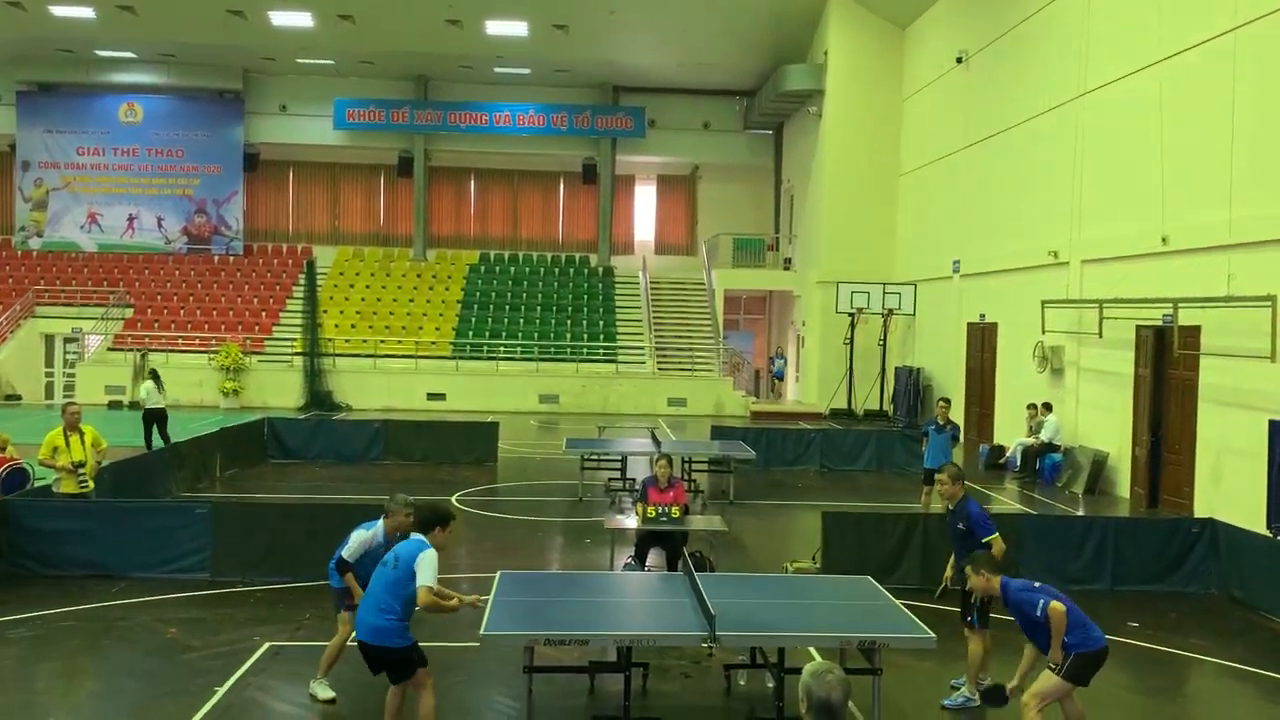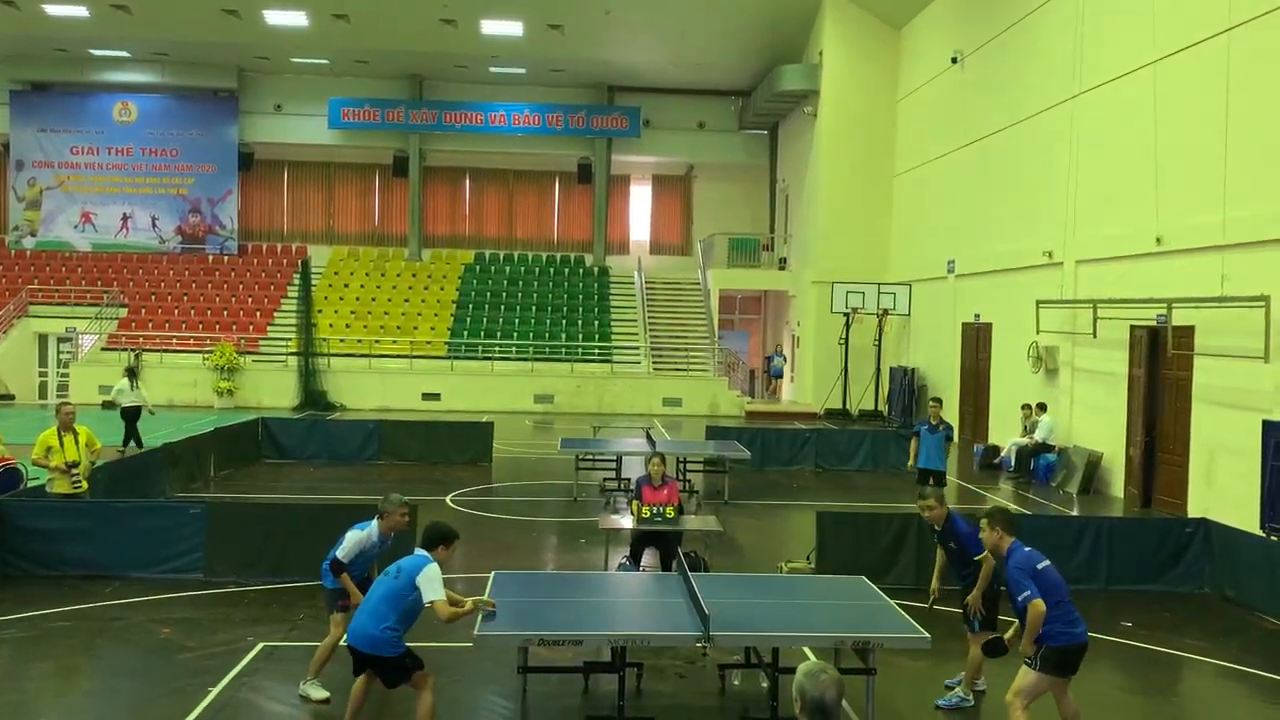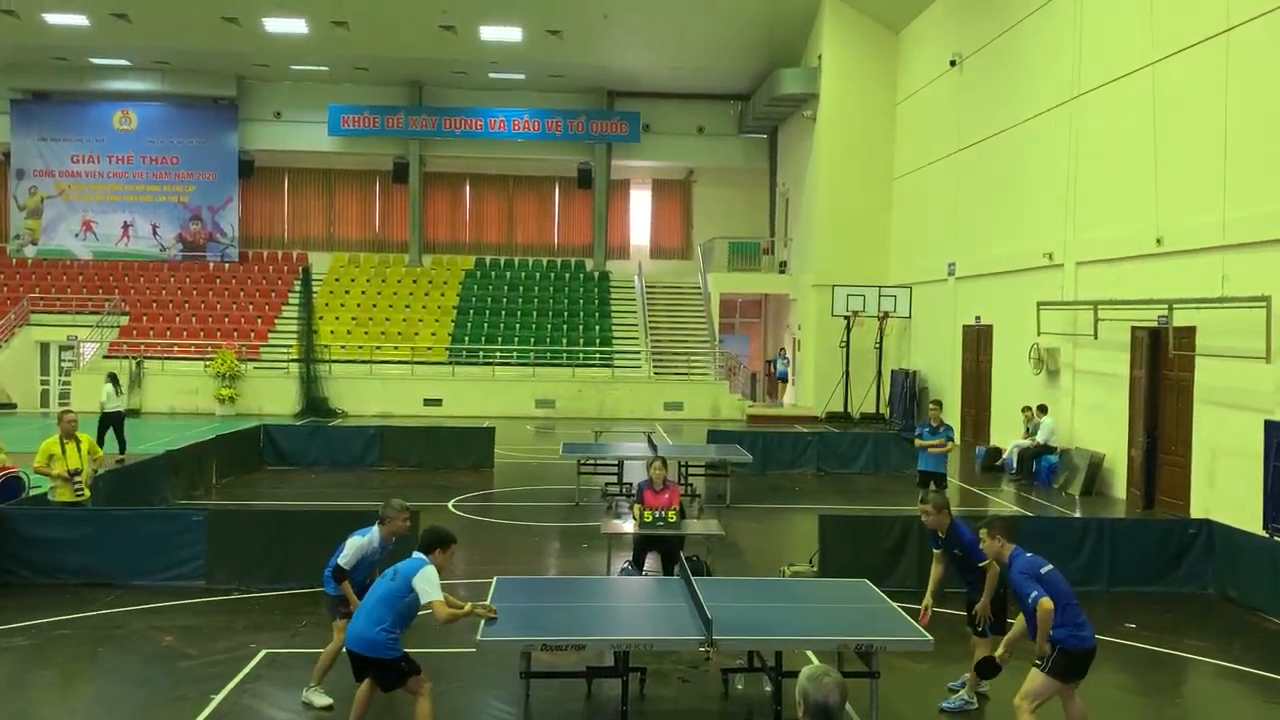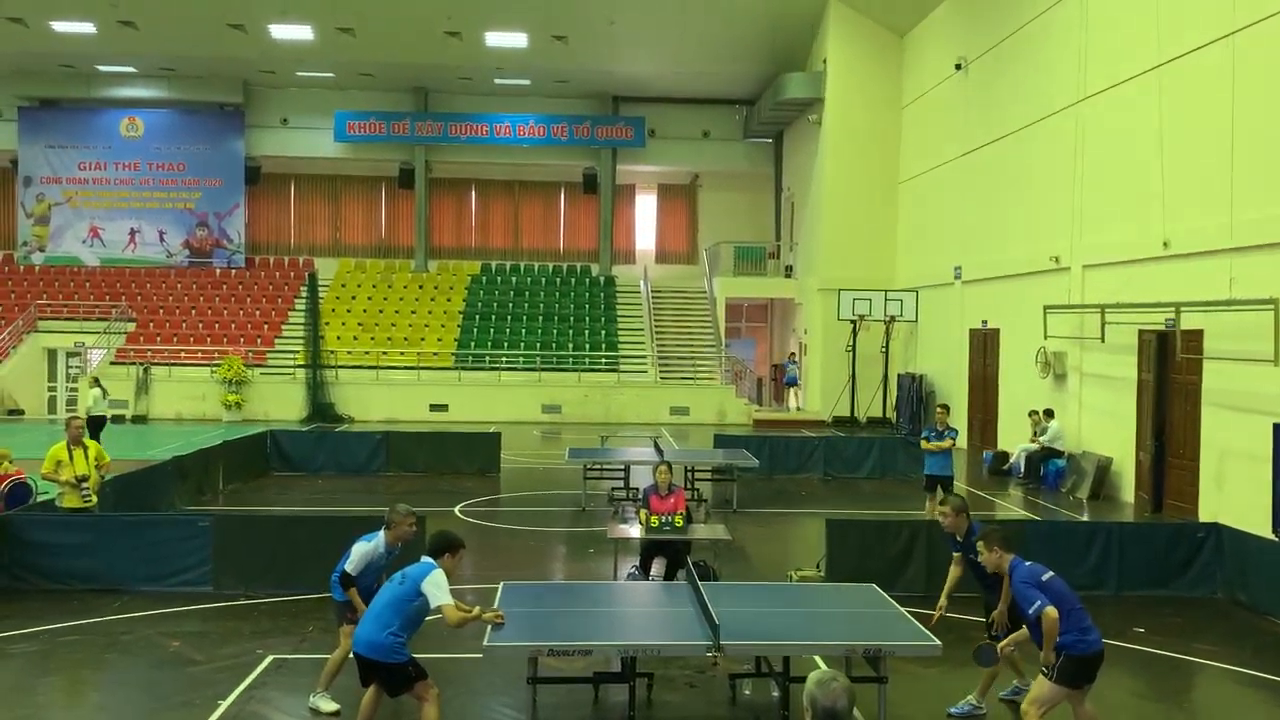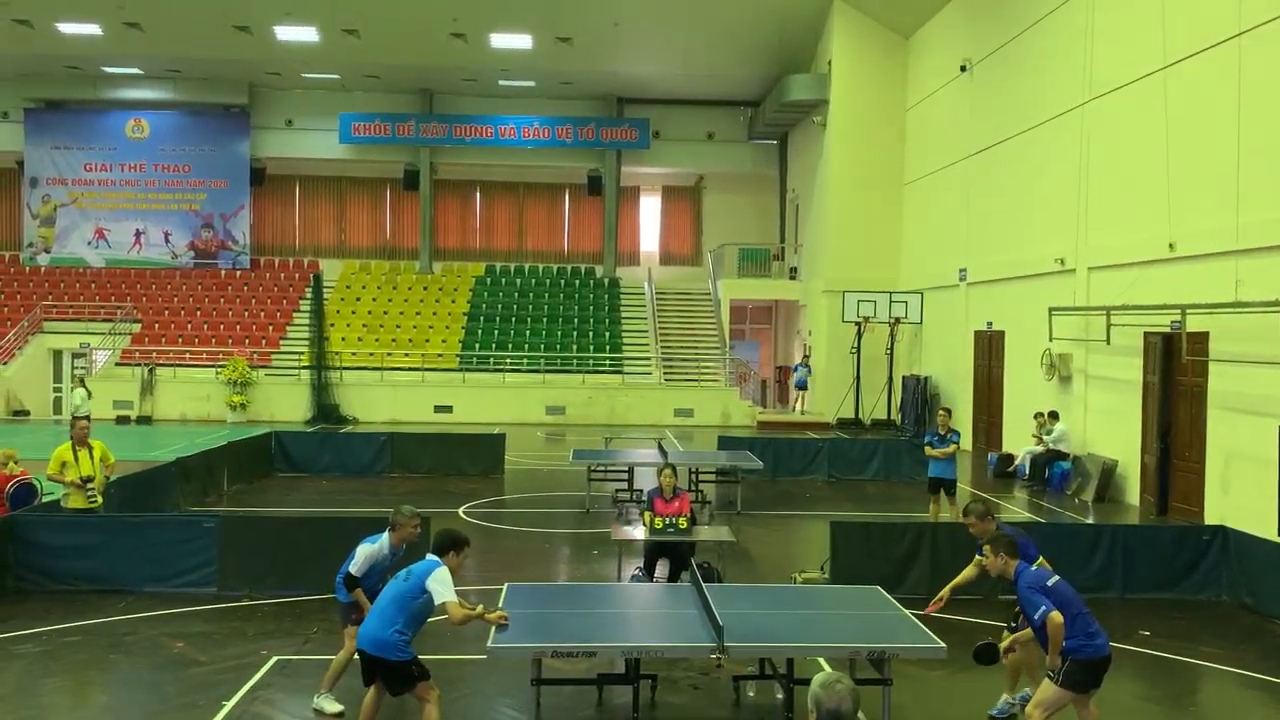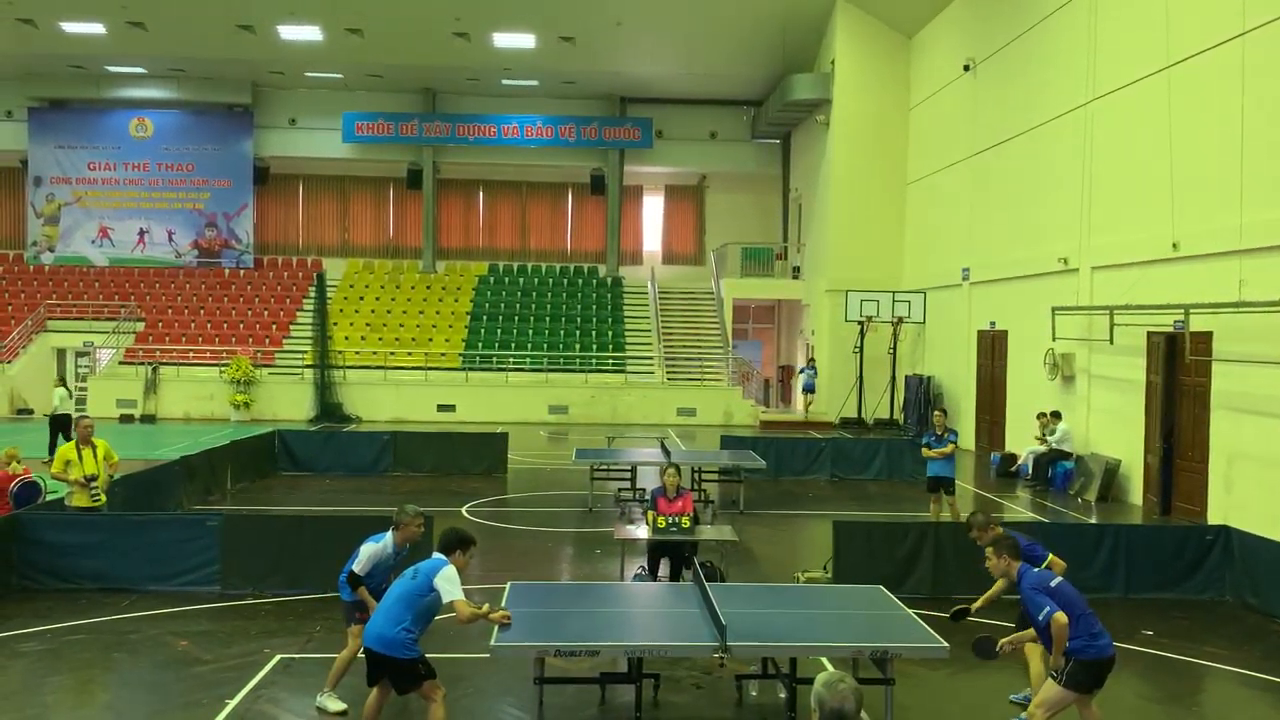
dt=0.4s
person 1, frame 1
left shoulder: (973, 512)
right shoulder: (952, 508)
left elbow: (999, 546)
right wrist: (951, 566)
left knee: (973, 633)
right knee: (979, 631)
left ankle: (971, 692)
right ankle: (981, 677)
person 1, frame 2
left shoulder: (962, 529)
right shoulder: (936, 524)
left elbow: (989, 562)
left wrist: (977, 594)
right wrist: (936, 578)
left hip: (983, 586)
right hip: (968, 583)
left knee: (977, 636)
right knee: (972, 633)
left ankle: (964, 693)
right ankle: (974, 678)
person 1, frame 3
left shoulder: (966, 536)
right shoulder: (936, 532)
left elbow: (993, 569)
right elbow: (939, 561)
left wrist: (985, 602)
right wrist: (929, 595)
left hip: (990, 590)
right hip: (973, 588)
left knee: (982, 640)
right knee: (975, 635)
left ankle: (968, 696)
right ankle: (975, 679)
person 1, frame 4
right shoulder: (955, 535)
right elbow: (957, 564)
left wrist: (1001, 608)
right wrist: (945, 595)
left hip: (1005, 596)
right hip: (991, 593)
right knee: (1001, 642)
left ankle: (977, 701)
right ankle: (1024, 684)
person 1, frame 5
left shoulder: (1014, 541)
right shoulder: (988, 539)
left elbow: (1045, 570)
right elbow: (974, 567)
right wrist: (949, 587)
left ankle: (1010, 697)
person 1, frame 6
left shoulder: (1021, 545)
left elbow: (1060, 566)
right elbow: (1007, 579)
right wrist: (983, 600)
left knee: (1033, 651)
right knee: (1021, 643)
right ankle: (1035, 692)
person 2, frame 1
left shoulder: (395, 534)
right shoulder: (366, 534)
right elbow: (342, 565)
right wrist: (358, 593)
left hip: (366, 577)
right hip: (343, 580)
right knee: (345, 631)
right ankle: (318, 681)
person 2, frame 2
left shoulder: (387, 534)
right shoulder: (360, 534)
right elbow: (336, 566)
left wrist: (374, 582)
right wrist: (354, 594)
left hip: (359, 577)
right hip: (336, 580)
right knee: (337, 632)
right ankle: (309, 682)
person 2, frame 3
left shoulder: (389, 539)
right shoulder: (361, 540)
right elbow: (338, 573)
right wrist: (354, 602)
left hip: (361, 584)
right hip: (339, 587)
right knee: (341, 639)
right ankle: (312, 689)
person 2, frame 4
left shoulder: (395, 544)
right shoulder: (367, 546)
right elbow: (346, 579)
right wrist: (361, 608)
left hip: (368, 590)
right hip: (346, 593)
right knee: (347, 645)
right ankle: (319, 695)
person 2, frame 5
left shoulder: (399, 545)
right shoulder: (372, 547)
right elbow: (350, 580)
right wrist: (367, 607)
left hip: (373, 591)
right hip: (351, 594)
right knee: (352, 646)
right ankle: (322, 696)
person 2, frame 6
left shoulder: (403, 545)
right shoulder: (375, 547)
right elbow: (353, 579)
right wrist: (372, 605)
left hip: (377, 590)
right hip: (355, 592)
right knee: (356, 644)
right ankle: (326, 694)
person 3, frame 1
left shoulder: (404, 547)
right shoulder: (426, 553)
right elbow: (424, 601)
left wrist: (462, 598)
right wrist: (452, 606)
left hip: (364, 630)
right hip: (388, 633)
left knee: (401, 680)
right knee: (425, 686)
person 3, frame 2
left shoulder: (409, 562)
right shoulder: (429, 567)
left elbow: (438, 593)
right elbow: (445, 614)
left wrist: (470, 602)
right wrist: (467, 610)
left hip: (356, 635)
right hip: (381, 641)
left knee: (368, 675)
right knee: (426, 685)
person 3, frame 3
left shoulder: (407, 566)
right shoulder: (425, 569)
left elbow: (438, 597)
right elbow: (443, 615)
left wrist: (473, 609)
right wrist: (466, 612)
left hip: (354, 638)
right hip: (378, 644)
left knee: (373, 680)
right knee: (423, 690)
person 3, frame 4
left shoulder: (415, 570)
right shoulder: (433, 573)
left elbow: (447, 602)
right elbow: (453, 619)
left wrist: (482, 616)
right wrist: (474, 616)
left hip: (361, 642)
right hip: (385, 647)
left knee: (378, 686)
right knee: (429, 696)
person 3, frame 5
left shoulder: (420, 568)
right shoulder: (438, 570)
left elbow: (452, 601)
right elbow: (456, 617)
left wrist: (487, 617)
right wrist: (478, 614)
left hip: (365, 640)
right hip: (390, 645)
left knee: (379, 687)
right knee: (430, 697)
person 3, frame 6
left shoulder: (425, 566)
right shoulder: (445, 569)
left elbow: (459, 602)
right elbow: (464, 615)
left wrist: (490, 617)
right wrist: (484, 613)
left hip: (372, 638)
right hip: (397, 643)
left knee: (382, 688)
right knee: (436, 696)
person 4, frame 1
left shoulder: (1016, 592)
right shoulder: (1014, 591)
left elbow: (1058, 610)
right elbow: (1033, 647)
left wrist: (1056, 650)
right wrist: (1018, 680)
left hip: (1082, 648)
right hip: (1090, 645)
left knee: (1030, 703)
right knee: (1060, 691)
person 4, frame 2
left shoulder: (1016, 564)
right shoulder: (1026, 555)
left elbow: (1037, 608)
left wrist: (1026, 643)
right wrist: (1014, 631)
left hip: (1055, 642)
right hip: (1075, 637)
left knee: (1015, 702)
right knee: (1060, 692)
person 4, frame 3
left shoulder: (1019, 570)
right shoulder: (1028, 561)
left elbow: (1046, 607)
right elbow: (1029, 615)
left wrist: (1041, 643)
right wrist: (1005, 645)
left hip: (1065, 645)
right hip: (1083, 642)
right knee: (1067, 695)
person 4, frame 4
left shoulder: (1020, 580)
right shoulder: (1030, 569)
left elbow: (1051, 616)
left wrist: (1047, 652)
right wrist: (1012, 639)
left hip: (1073, 651)
right hip: (1090, 646)
right knee: (1077, 701)
person 4, frame 5
left shoulder: (1026, 584)
right shoulder: (1036, 573)
left elbow: (1056, 621)
left wrist: (1053, 657)
right wrist: (1014, 639)
left hip: (1080, 655)
right hip: (1097, 650)
right knee: (1081, 703)
person 4, frame 6
left shoulder: (1029, 585)
right shoulder: (1037, 575)
left elbow: (1060, 621)
left wrist: (1057, 657)
right wrist: (1014, 639)
left hip: (1084, 656)
right hip: (1101, 651)
right knee: (1083, 703)
